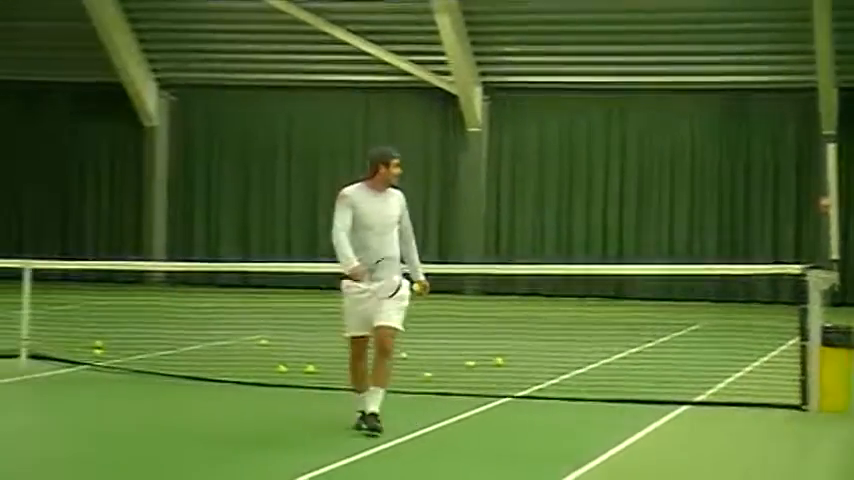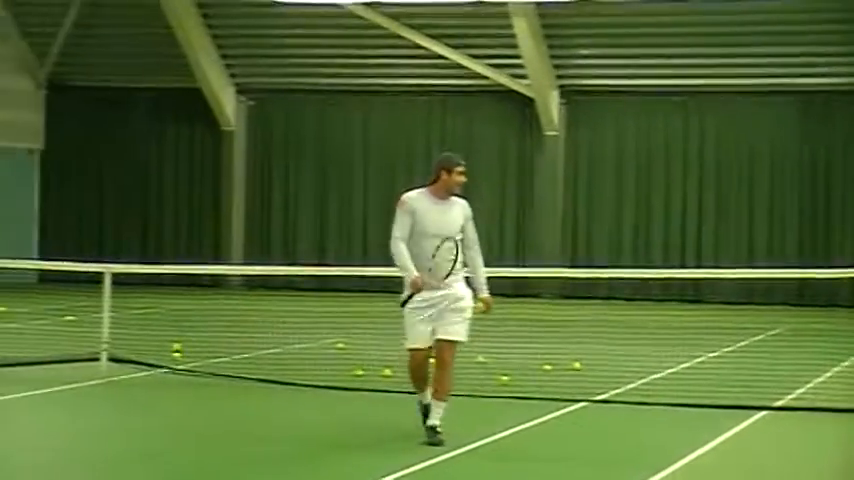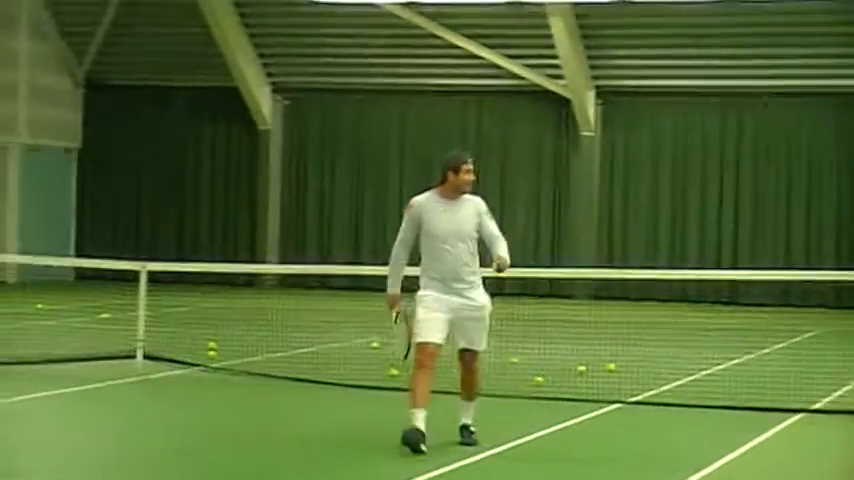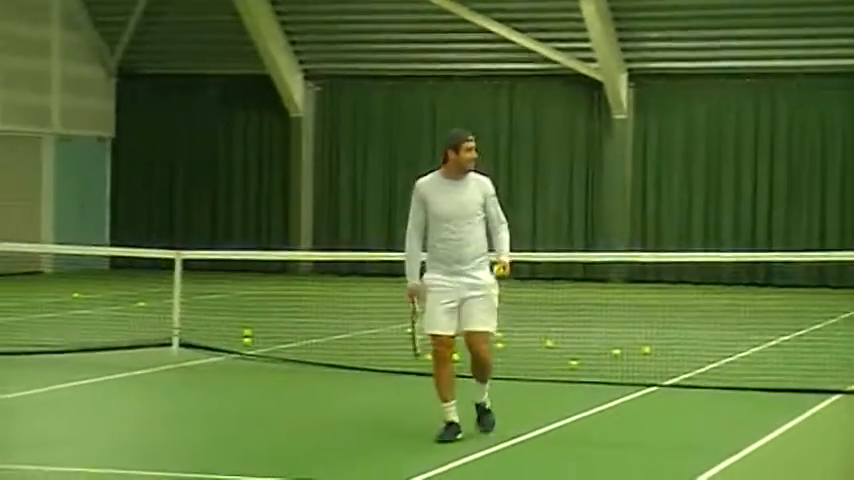
dt=0.3s
person 1, frame 1
left shoulder: (397, 198)
right shoulder: (349, 196)
left elbow: (407, 238)
right elbow: (339, 234)
left wrist: (418, 274)
right wrist: (351, 265)
left hip: (392, 283)
right hip: (359, 284)
left knee: (384, 345)
right knee: (358, 350)
left ankle: (375, 411)
right ankle: (364, 409)
person 1, frame 2
left shoulder: (462, 207)
right shoulder: (410, 201)
left elbow: (472, 249)
right elbow: (398, 243)
left wrist: (482, 288)
right wrist: (411, 275)
left hip: (454, 291)
right hip: (420, 293)
left knee: (445, 359)
right knee: (417, 360)
left ankle: (435, 423)
right ankle: (425, 400)
person 1, frame 3
left shoulder: (477, 205)
right shoulder: (419, 205)
left elbow: (496, 238)
right elbow: (402, 247)
left wrist: (502, 257)
right wrist: (392, 287)
left hip: (471, 296)
right hip: (433, 294)
left knee: (470, 364)
right knee: (424, 359)
left ankle: (466, 423)
right ankle: (417, 430)
person 1, frame 4
left shoulder: (482, 185)
right shoulder: (424, 187)
left elbow: (499, 224)
right elbow: (415, 233)
left wrist: (503, 256)
right wrist: (413, 279)
left hip: (478, 279)
right hip: (438, 280)
left knee: (480, 350)
right knee: (441, 353)
left ankle: (482, 399)
right ankle: (451, 419)
